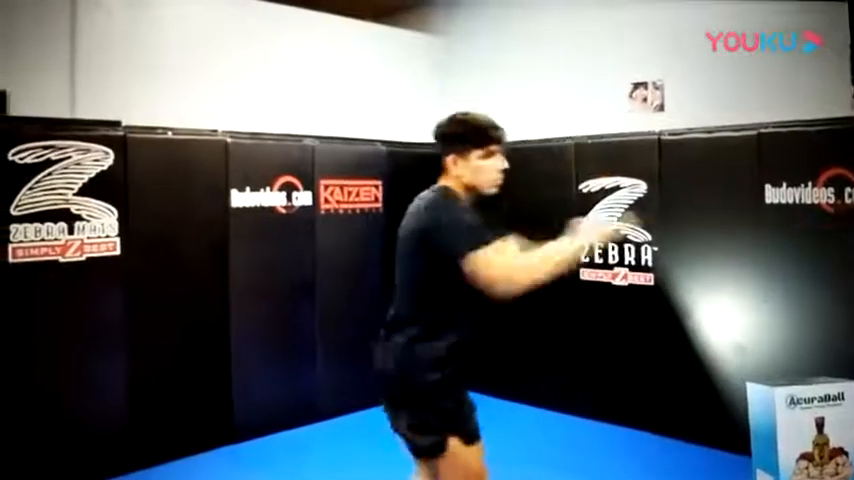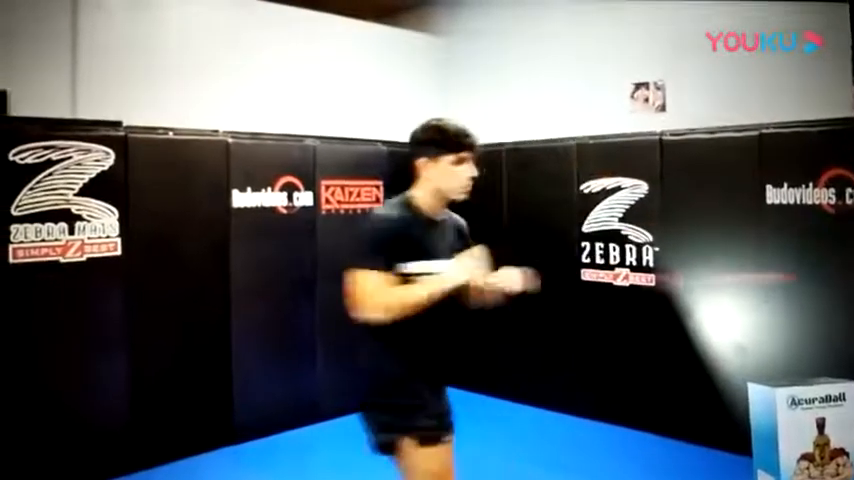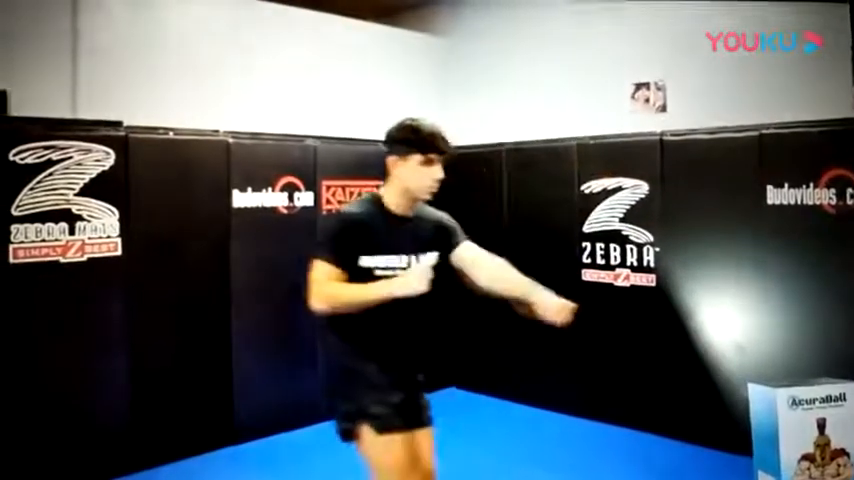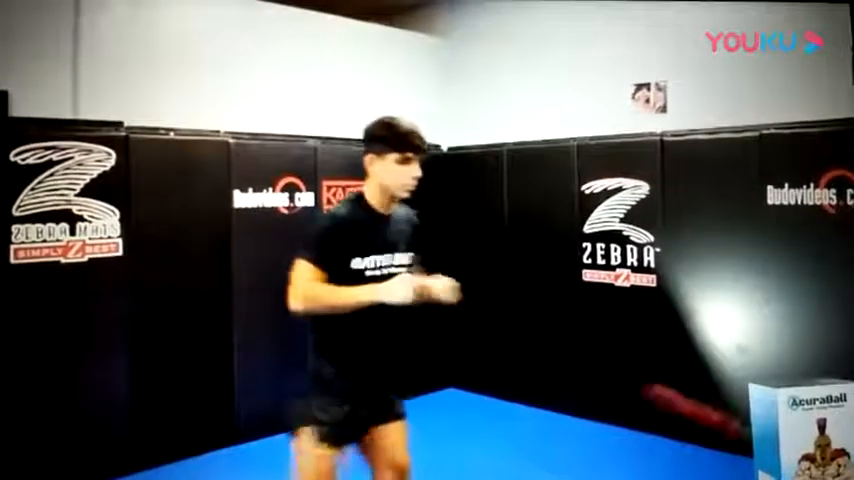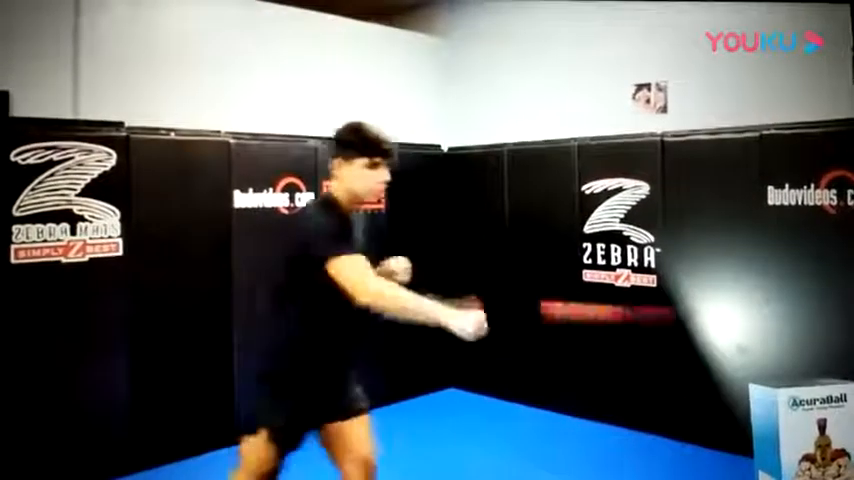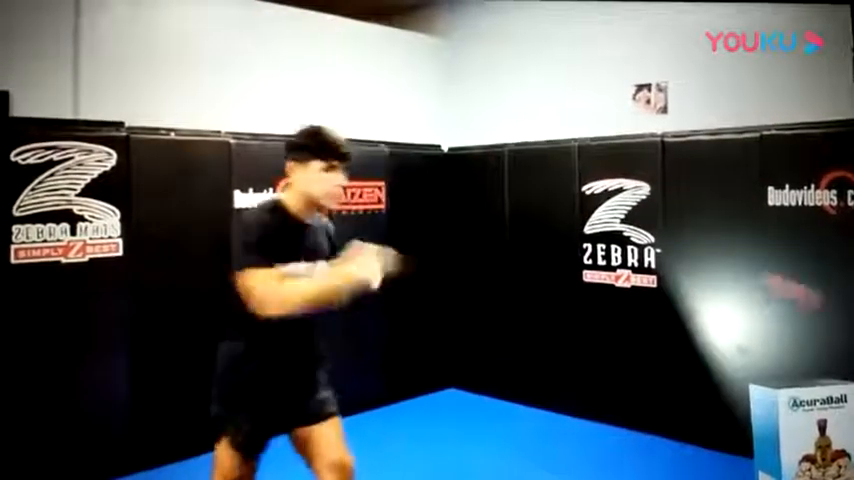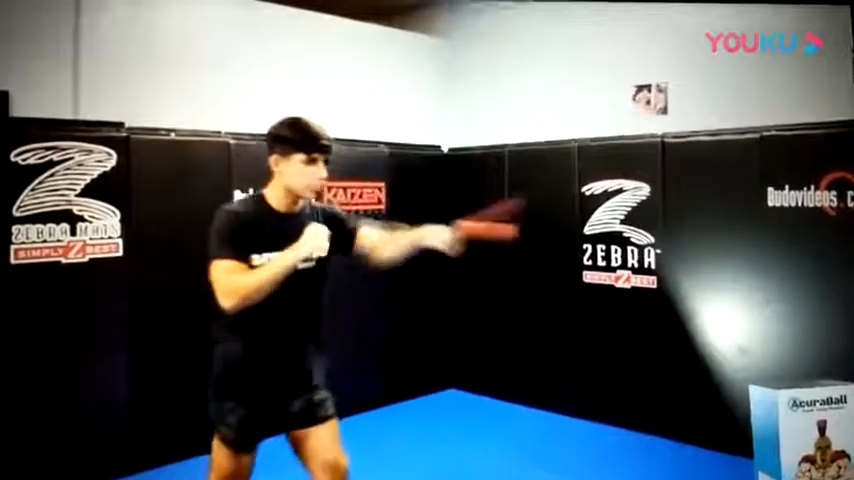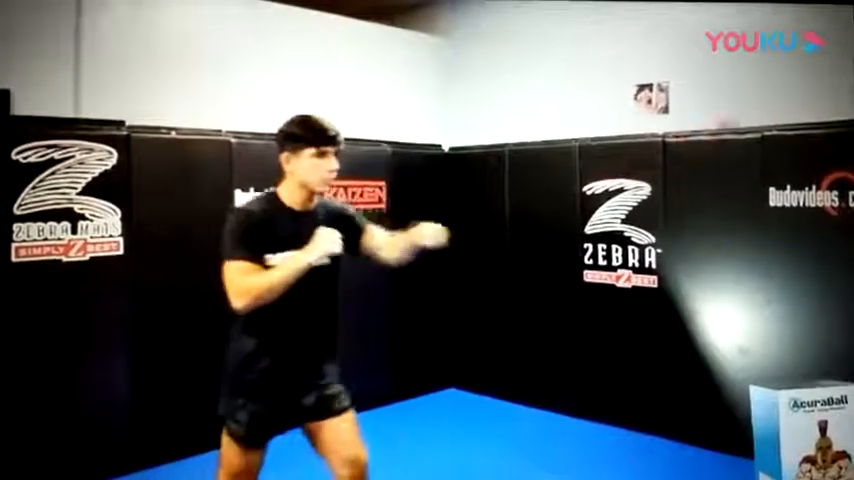
dt=0.2s
person 1, frame 1
left shoulder: (431, 207)
right shoulder: (444, 217)
right elbow: (515, 276)
left wrist: (506, 261)
right wrist: (585, 235)
left hip: (410, 362)
right hip: (419, 371)
person 1, frame 2
left shoulder: (454, 228)
right shoulder: (387, 225)
left elbow: (473, 296)
right elbow: (372, 308)
left wrist: (501, 282)
right wrist: (447, 279)
left hip: (425, 375)
right hip: (394, 376)
person 1, frame 3
left shoulder: (437, 225)
right shoulder: (351, 222)
left elbow: (486, 267)
right elbow: (320, 298)
left wrist: (539, 295)
right wrist: (396, 285)
left hip: (405, 370)
right hip: (357, 370)
person 1, frame 4
left shoulder: (407, 222)
right shoulder: (338, 223)
right elbow: (300, 298)
left wrist: (429, 286)
right wrist: (378, 292)
left hip: (380, 371)
right hip: (333, 371)
person 1, frame 5
left shoulder: (346, 219)
right shoulder: (318, 220)
right elbow: (365, 293)
left wrist: (386, 272)
right wrist: (449, 315)
left hip: (335, 369)
right hip: (290, 370)
person 1, frame 6
left shoulder: (321, 230)
right shoulder: (256, 226)
right elbow: (273, 302)
left wrist: (362, 276)
right wrist: (346, 272)
left hip: (303, 373)
right hip: (248, 377)
person 1, frame 7
left shoulder: (323, 219)
right shoulder: (235, 219)
left elbow: (382, 249)
right elbow: (230, 296)
left wrist: (425, 234)
right wrist: (296, 253)
left hip: (301, 372)
right hip: (243, 375)
person 1, frame 8
left shoulder: (335, 215)
right shoulder: (250, 220)
left elbow: (390, 252)
right elbow: (240, 297)
left wrist: (419, 236)
right wrist: (306, 256)
left hip: (315, 368)
right hip: (258, 372)
